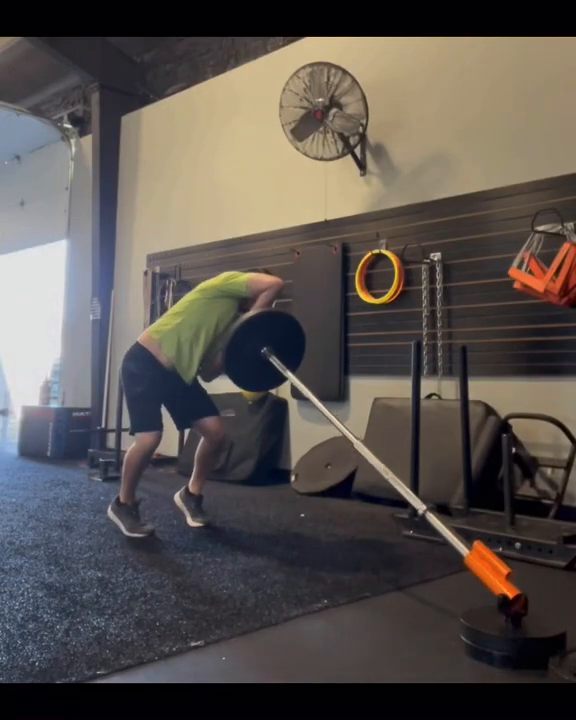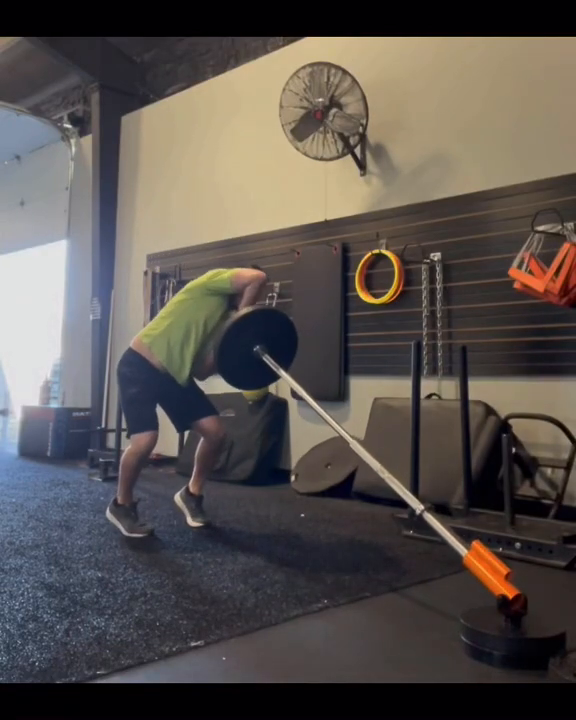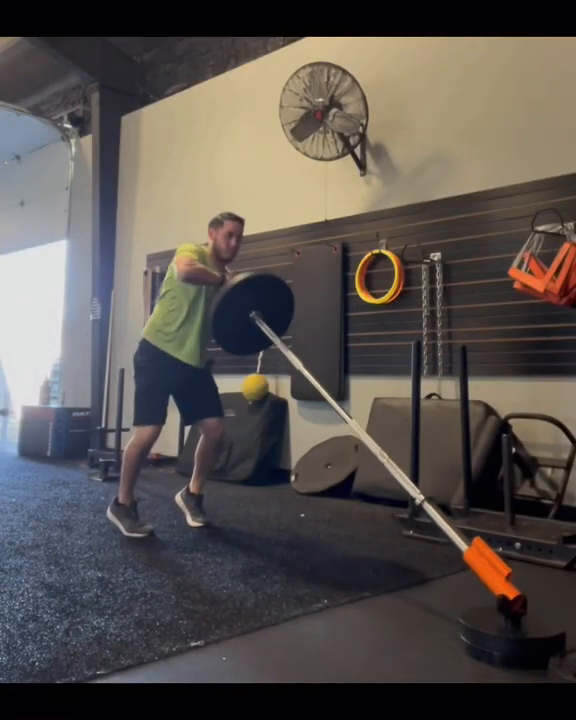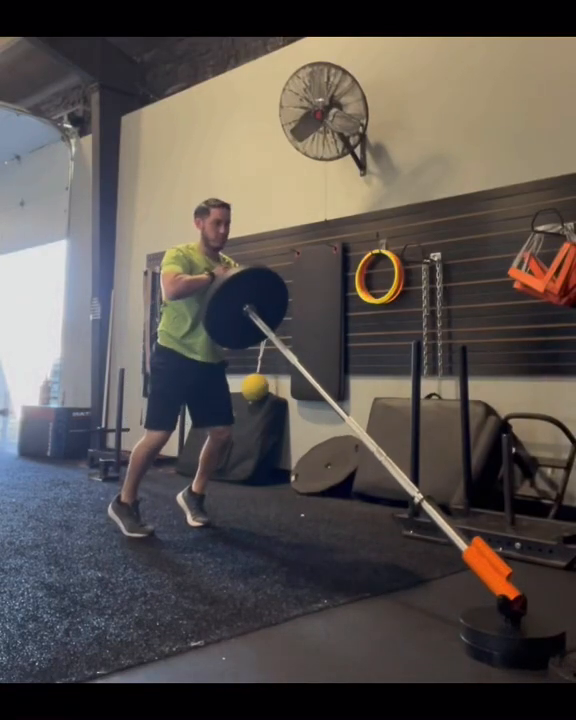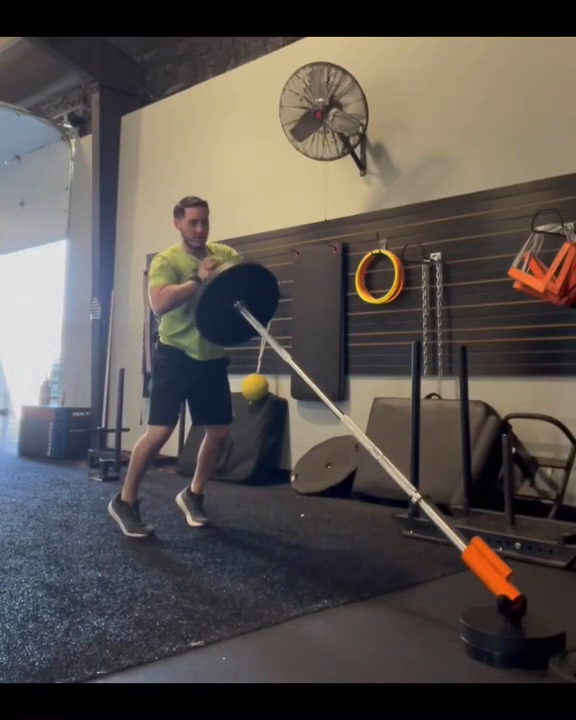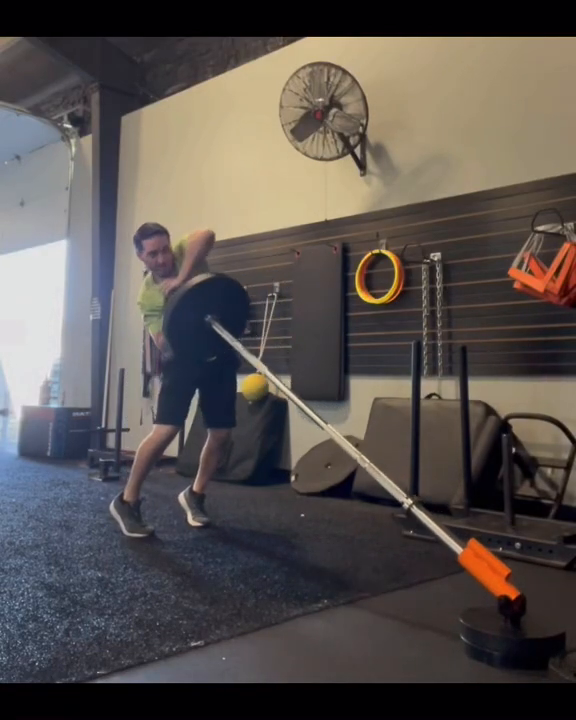
dt=0.4s
person 1, frame 1
left shoulder: (230, 321)
right shoulder: (226, 283)
left elbow: (208, 373)
right elbow: (274, 284)
left hip: (179, 372)
right hip: (146, 362)
left knee: (215, 432)
right knee: (149, 439)
left ankle: (191, 495)
right ankle: (123, 505)
person 1, frame 2
left shoulder: (222, 319)
right shoulder: (212, 282)
left elbow: (201, 371)
right elbow: (257, 277)
left hip: (175, 375)
right hip: (140, 366)
left knee: (215, 432)
right knee: (144, 440)
left ankle: (191, 495)
right ankle: (121, 506)
person 1, frame 3
left shoulder: (225, 279)
right shoulder: (192, 253)
right elbow: (184, 272)
right wrist: (220, 279)
left hip: (193, 361)
right hip: (157, 354)
left knee: (215, 430)
right knee: (148, 431)
left ankle: (192, 495)
right ankle: (122, 504)
person 1, frame 4
left shoulder: (231, 266)
right shoulder: (180, 254)
right elbow: (172, 290)
right wrist: (211, 276)
left hip: (210, 360)
right hip: (174, 357)
left knee: (222, 433)
right knee: (158, 435)
left ankle: (194, 495)
right ankle: (124, 503)
person 1, frame 5
left shoulder: (226, 255)
right shoulder: (166, 260)
right elbow: (159, 305)
right wrist: (199, 279)
left hip: (212, 357)
right hip: (176, 354)
left knee: (219, 432)
right knee: (160, 431)
left ankle: (193, 495)
right ankle: (124, 502)
person 1, frame 6
left shoulder: (186, 252)
right shoulder: (147, 297)
left elbow: (207, 235)
right elbow: (166, 346)
left wrist: (181, 281)
left hip: (221, 356)
left knee: (221, 434)
right knee: (165, 431)
left ankle: (194, 495)
right ankle: (126, 502)
